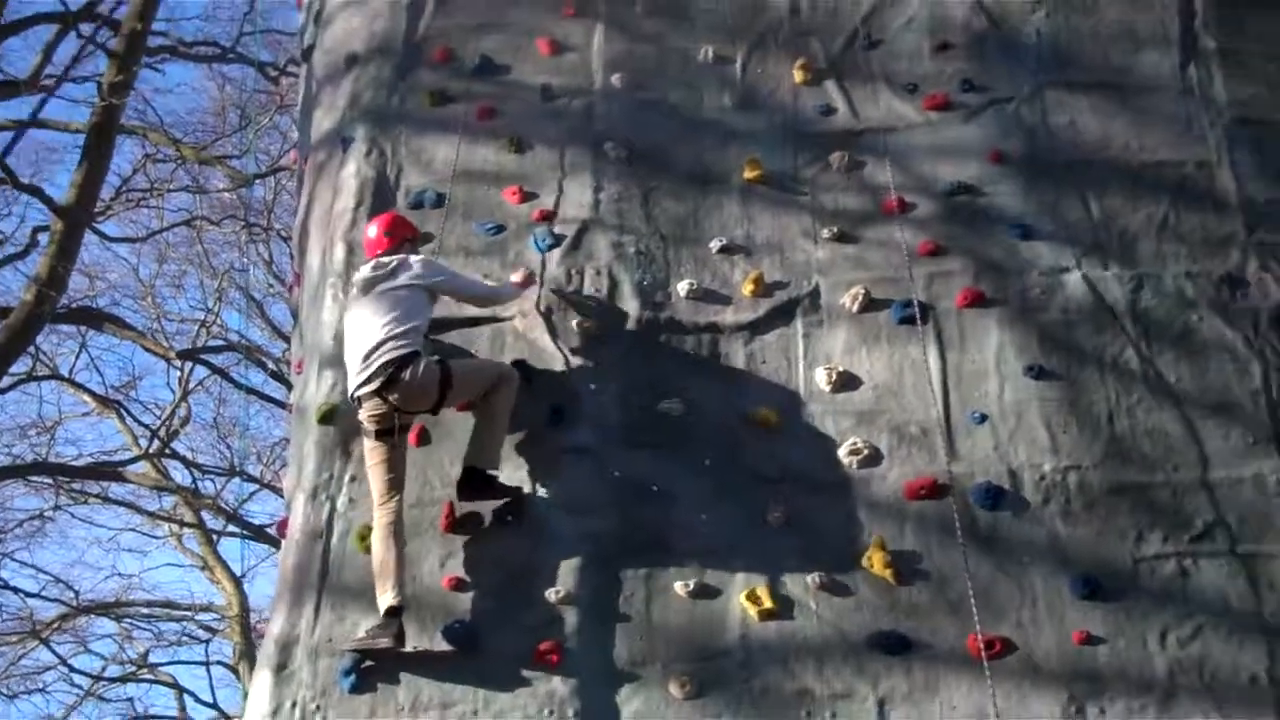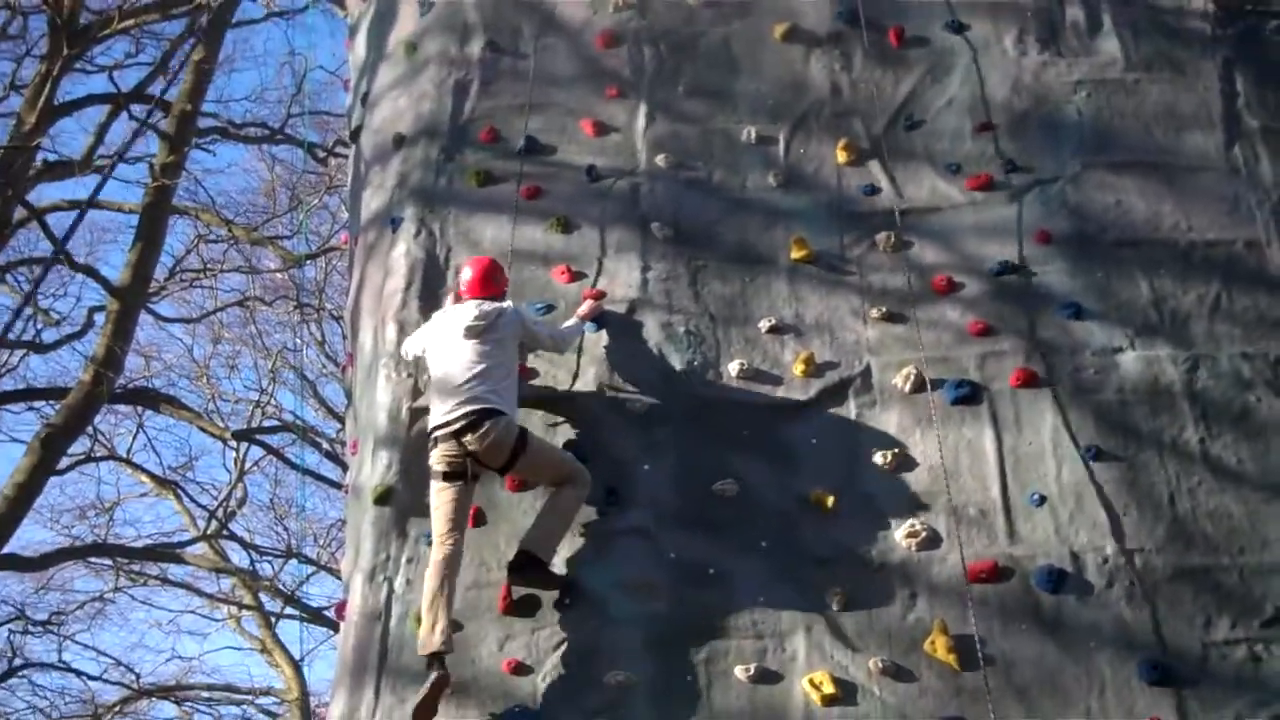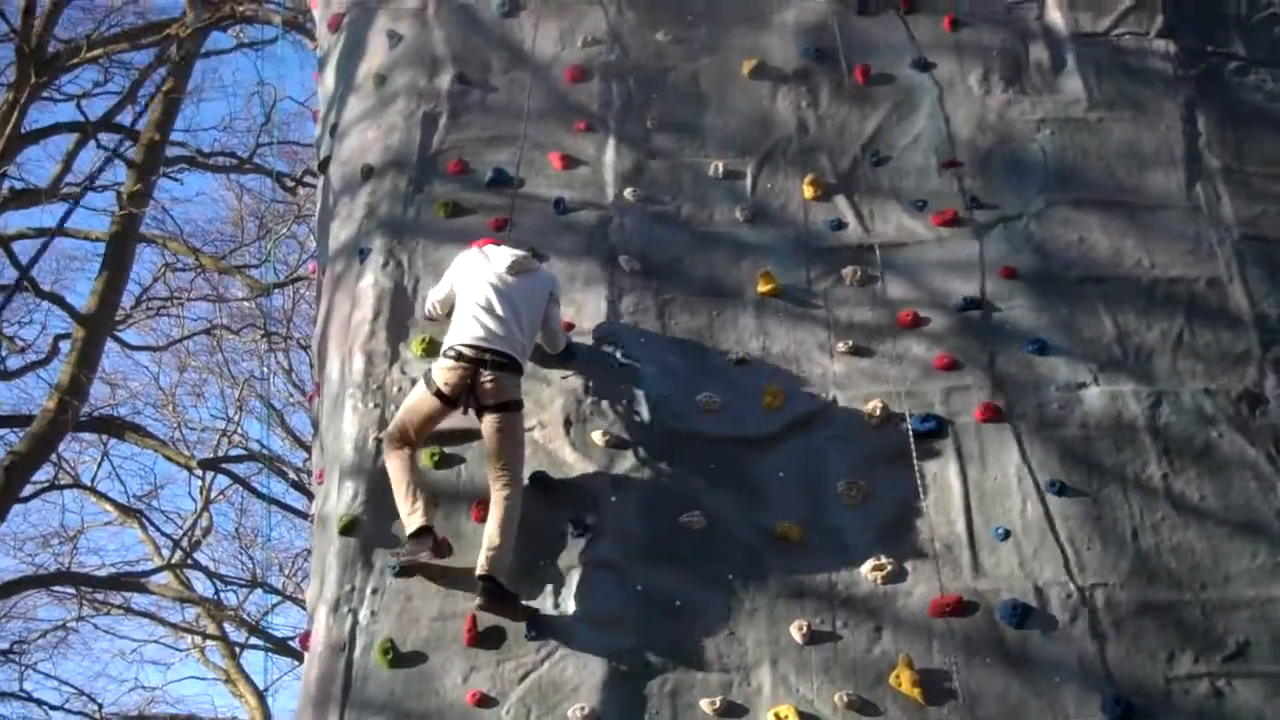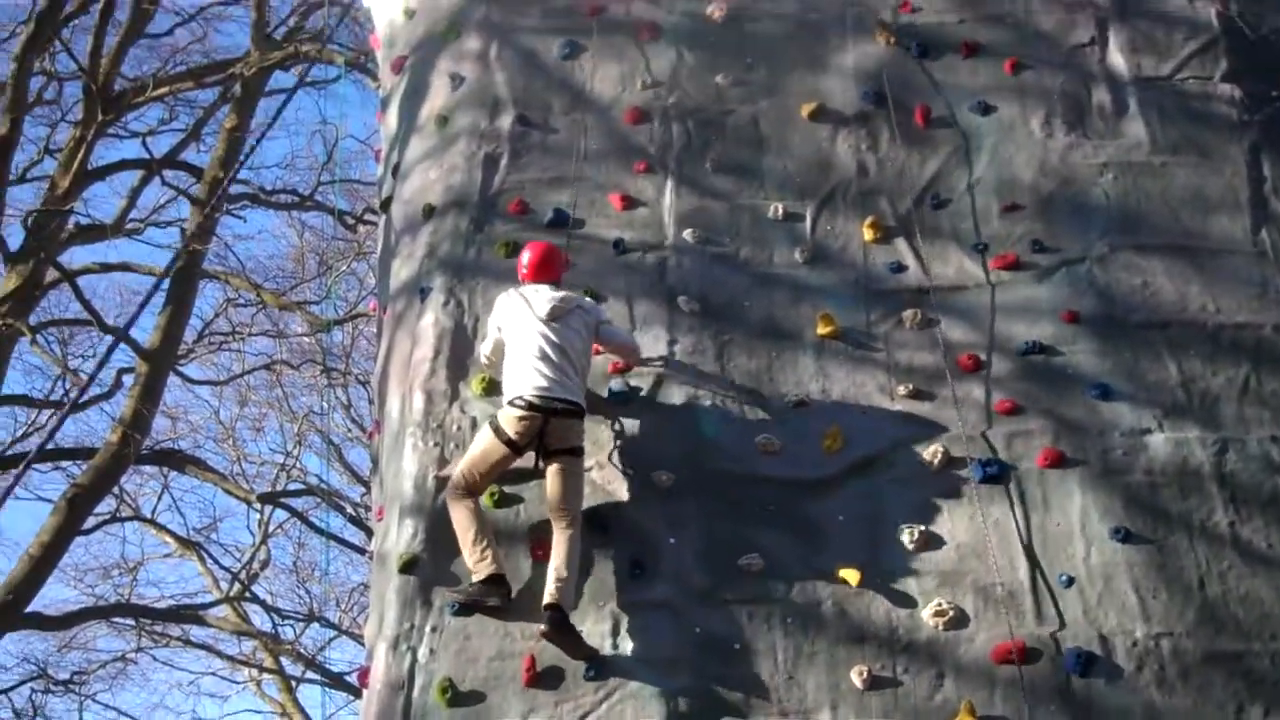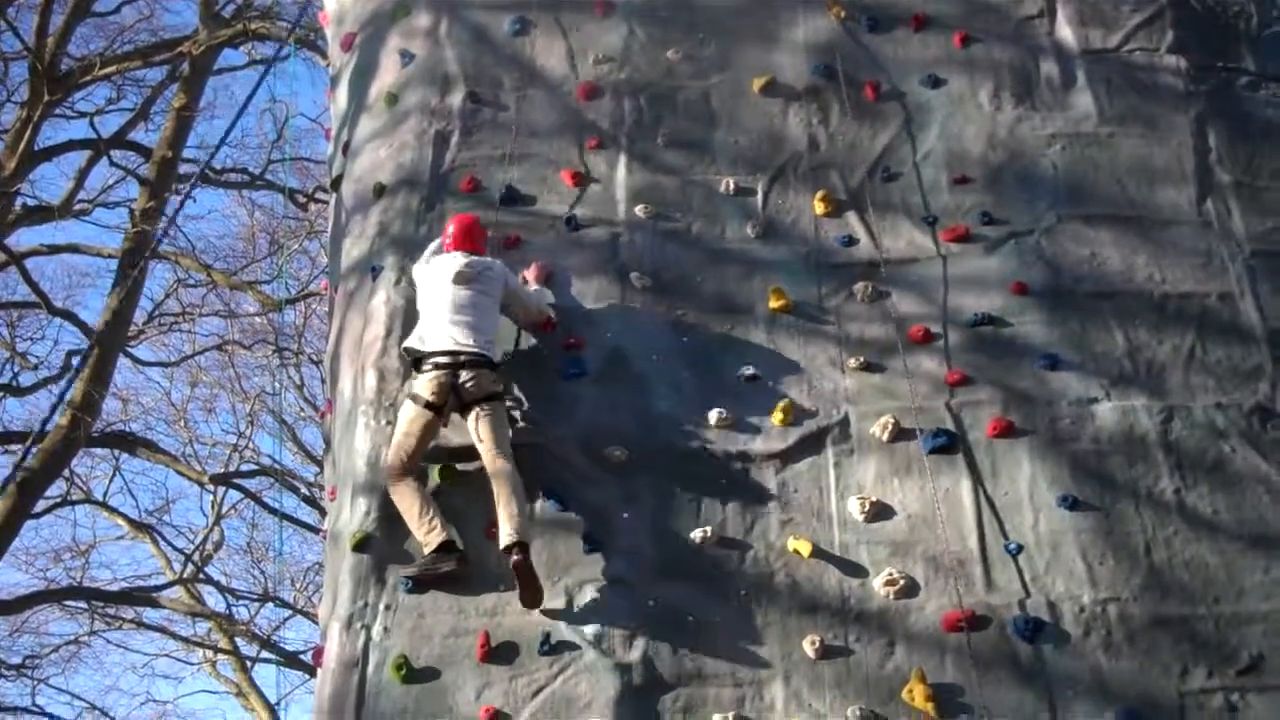
dt=1s
person 1, frame 1
left shoulder: (357, 293)
right shoulder: (417, 267)
right elbow: (485, 295)
right wrist: (516, 286)
left hip: (368, 400)
right hip: (409, 375)
left knee: (386, 507)
right knee: (503, 375)
left ankle: (390, 615)
right ankle: (476, 475)
person 1, frame 2
left shoulder: (438, 322)
right shoulder: (509, 315)
left elbow: (407, 349)
right elbow: (559, 341)
right wrist: (581, 317)
left hip: (443, 442)
right hip: (491, 428)
left knee: (445, 549)
right knee: (575, 478)
left ankle: (436, 659)
right ankle: (529, 560)
person 1, frame 3
left shoulder: (469, 259)
right shoulder: (544, 278)
left elbow: (433, 307)
right elbow: (556, 345)
right wrist: (565, 339)
left hip: (456, 362)
right hip: (503, 373)
left knee: (396, 442)
right knee: (506, 483)
left ankle: (421, 533)
right ankle: (491, 580)
person 1, frame 4
left shoulder: (508, 301)
right shoulder: (586, 309)
left elbow: (488, 359)
right elbow: (630, 351)
right wrist: (609, 339)
left hip: (522, 410)
right hip: (568, 418)
left knee: (460, 489)
right knee: (566, 522)
left ankle: (489, 578)
right ankle: (556, 610)
person 1, frame 5
left shoulder: (427, 269)
right shoulder: (494, 271)
right elbow: (537, 312)
left wrist: (441, 241)
right wrist: (535, 283)
left hip: (434, 371)
right hip: (480, 373)
left knee: (398, 472)
right knee: (500, 463)
left ankle: (440, 547)
right ankle: (517, 549)
